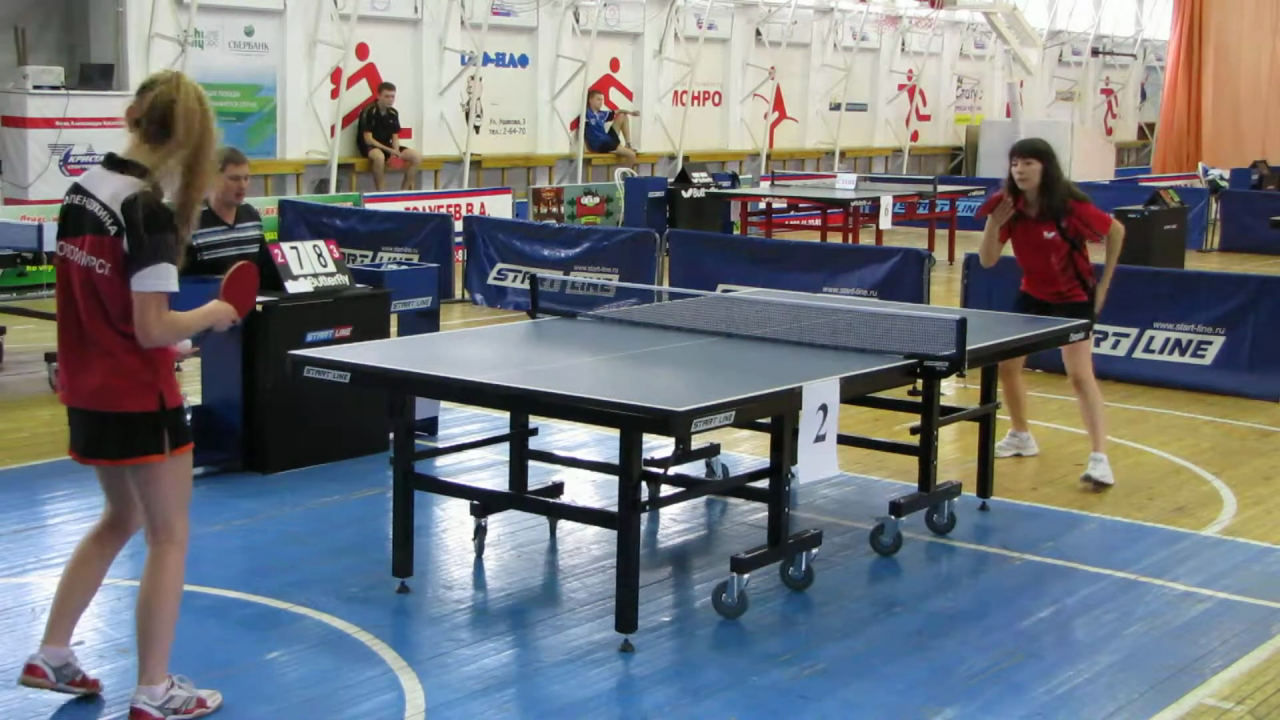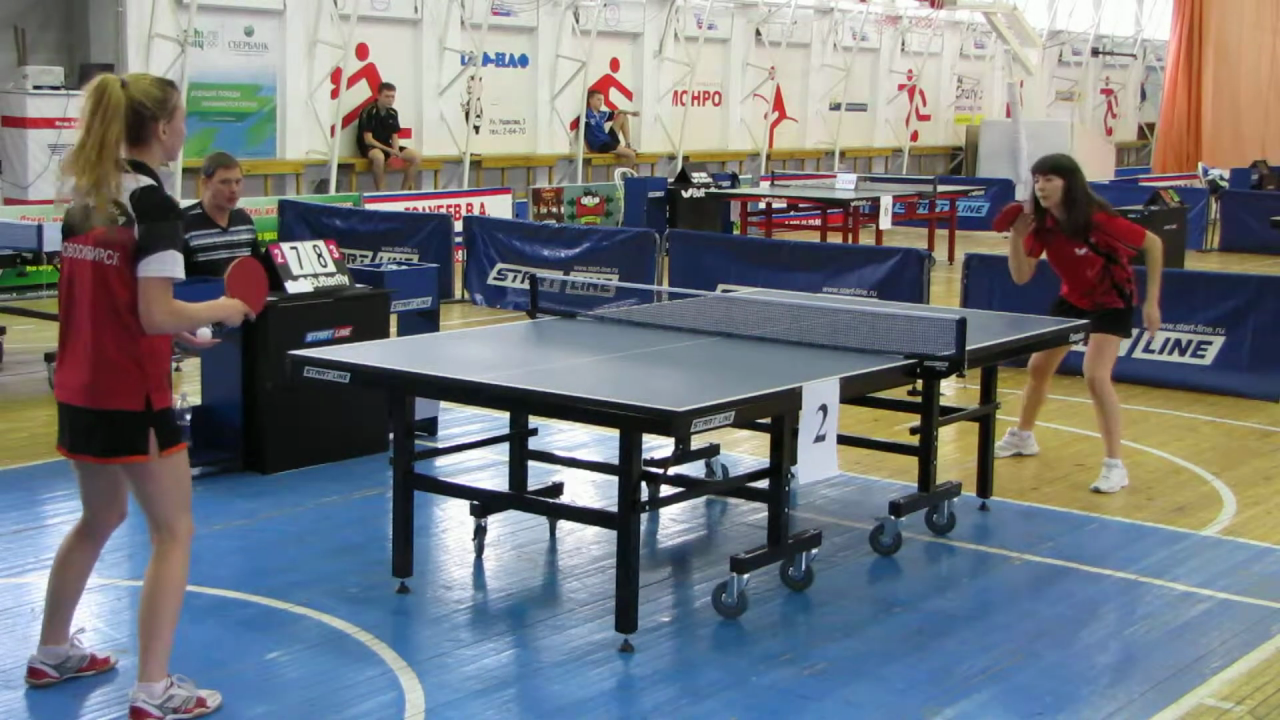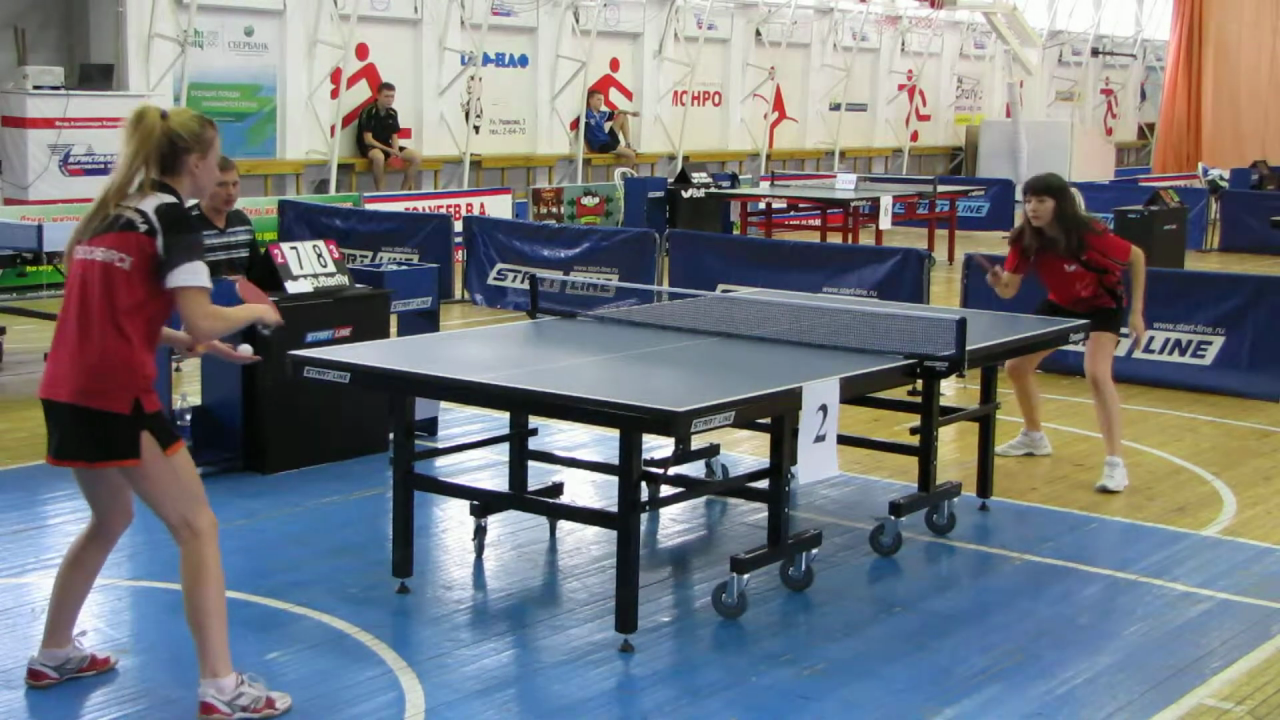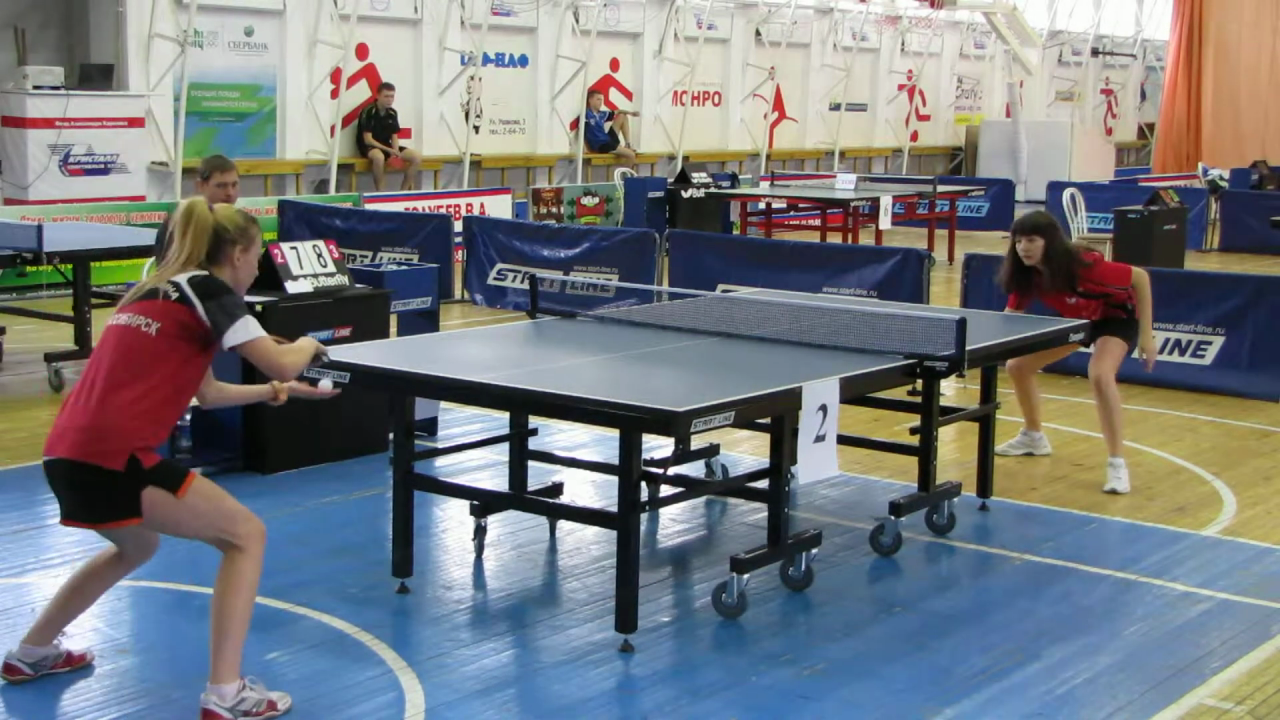
dt=0.5s
person 1, frame 1
left shoulder: (82, 188)
right shoulder: (149, 213)
left elbow: (92, 294)
right elbow: (153, 330)
right wrist: (209, 316)
left hip: (86, 391)
right hip: (138, 398)
left knee: (121, 518)
right knee: (169, 537)
left ankle: (50, 655)
person 1, frame 2
left shoulder: (85, 196)
right shoulder: (153, 204)
right elbow: (155, 315)
left wrist: (178, 325)
right wrist: (218, 308)
left hip: (79, 389)
right hip: (129, 396)
left knee: (102, 516)
right knee: (173, 534)
left ankle: (51, 652)
person 1, frame 3
left shoulder: (109, 211)
right shoulder: (171, 217)
right elbow: (203, 323)
left wrist: (184, 341)
right wrist: (253, 311)
left hip: (65, 392)
right hip: (117, 397)
left knee: (110, 519)
right knee: (196, 528)
left ankle: (53, 654)
person 1, frame 4
left shoulder: (153, 292)
right shoulder: (205, 290)
left elbow: (196, 388)
right elbow: (281, 364)
left wrist: (265, 392)
right wrist: (306, 346)
left hip: (66, 455)
right hip: (114, 458)
left knee: (136, 547)
right knee: (245, 537)
person 2, frame 1
left shoulder: (1070, 206)
right shoulder: (1010, 207)
left elbow: (1116, 231)
right elbow: (987, 261)
left wrist: (1103, 284)
right wrist: (994, 223)
left hip: (1073, 298)
right hip: (1033, 296)
left knee: (1080, 373)
right knee: (1006, 366)
left ankle: (1099, 459)
right ankle: (1021, 436)
person 2, frame 2
left shoulder: (1098, 219)
right shoulder: (1039, 222)
left elbow: (1153, 244)
right elbow: (1021, 277)
left wrist: (1152, 301)
right wrist: (1016, 237)
left hip: (1111, 303)
right hip: (1071, 300)
left knee: (1095, 376)
right knee: (1037, 368)
left ankle: (1114, 465)
right ankle: (1022, 436)
person 2, frame 3
left shoulder: (1090, 235)
right shoulder: (1025, 238)
left elbow: (1137, 257)
right elbow: (1009, 291)
left wrist: (1136, 312)
right wrist: (998, 281)
left hip: (1102, 306)
right hip: (1059, 305)
left knee: (1097, 374)
right knee: (1015, 367)
left ankle: (1115, 463)
right ankle: (1033, 436)
person 2, frame 4
left shoulder: (1083, 266)
right shoulder: (1025, 274)
left elbow: (1140, 277)
left wrist: (1146, 332)
left hip: (1115, 316)
right hip: (1074, 319)
left knee: (1100, 376)
right knee: (1017, 367)
left ankle: (1117, 465)
right ankle: (1033, 436)
